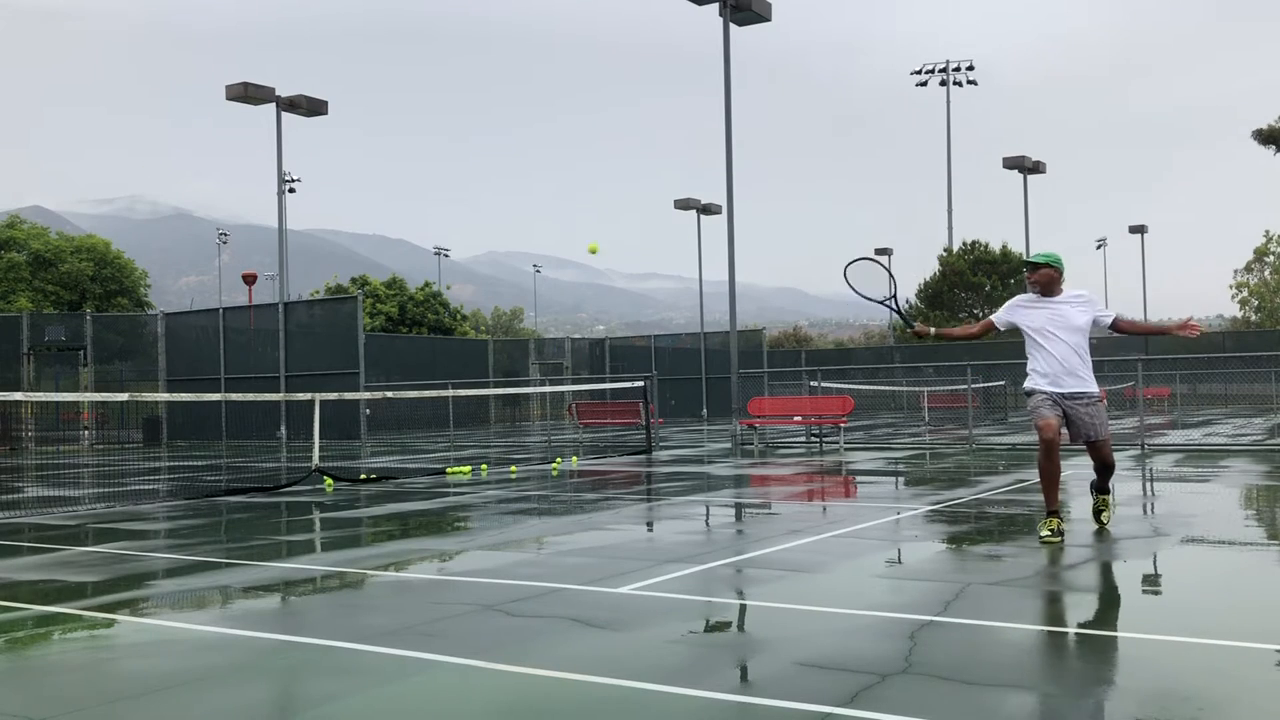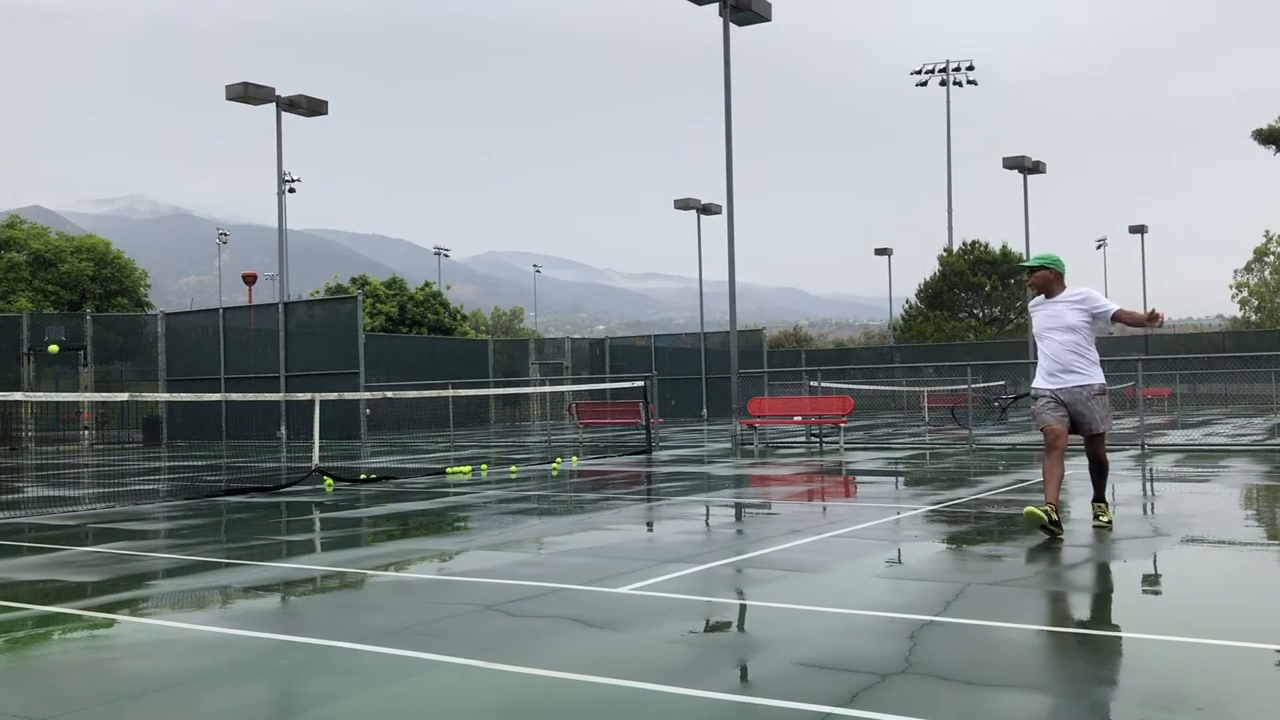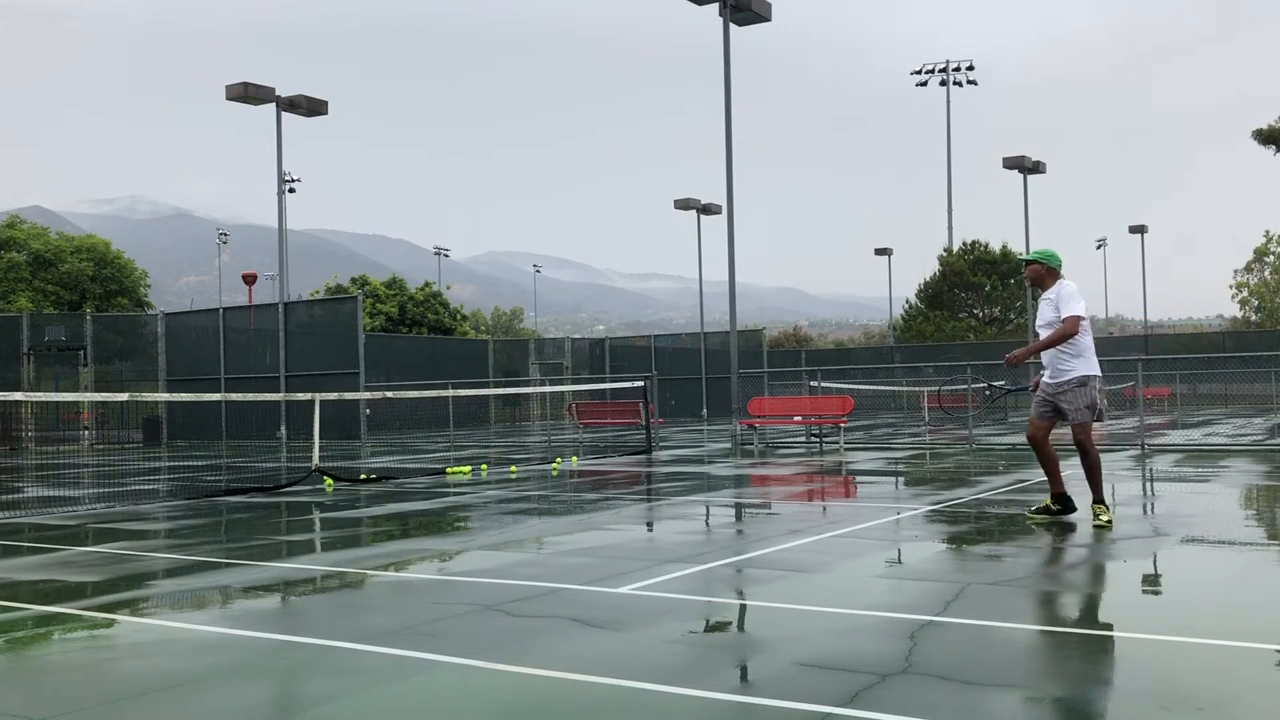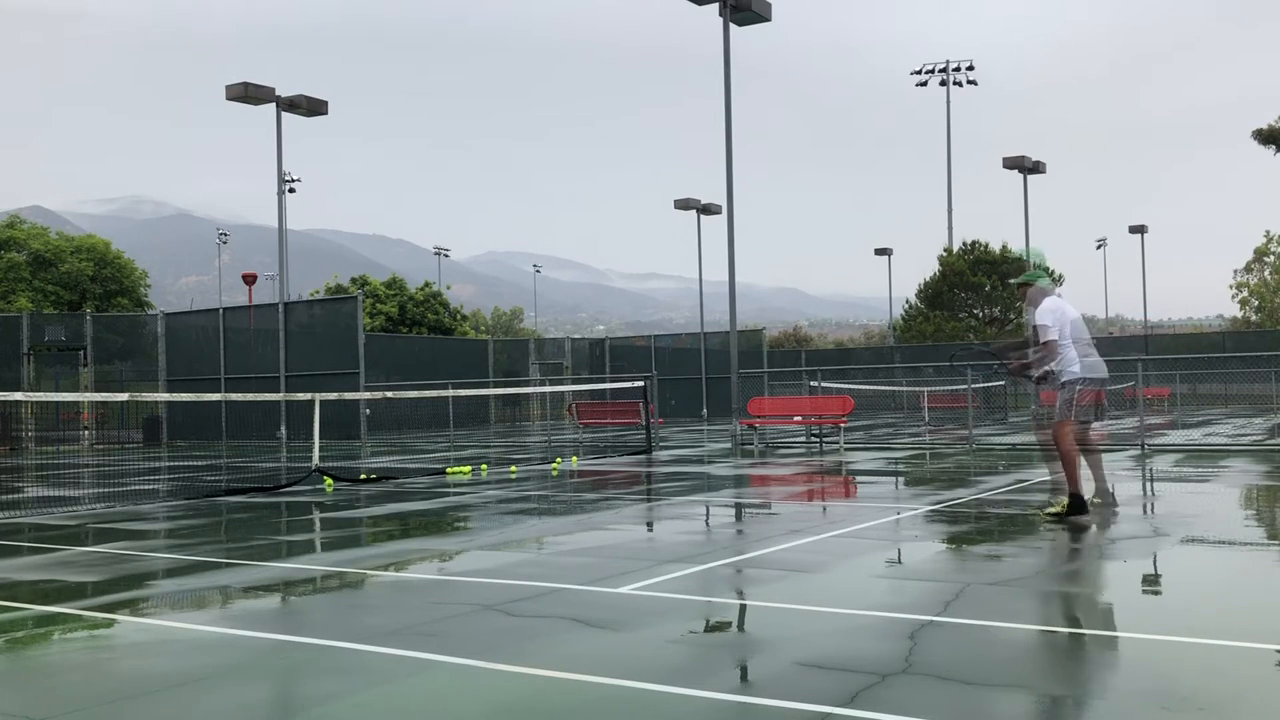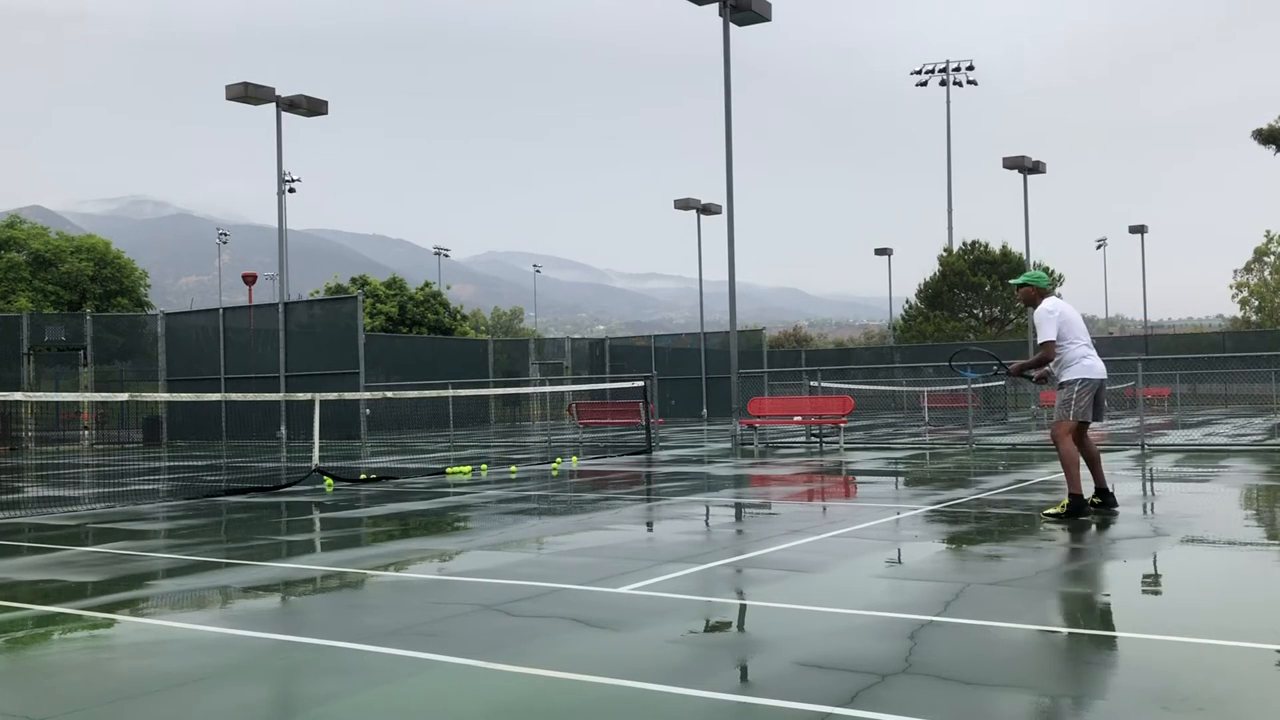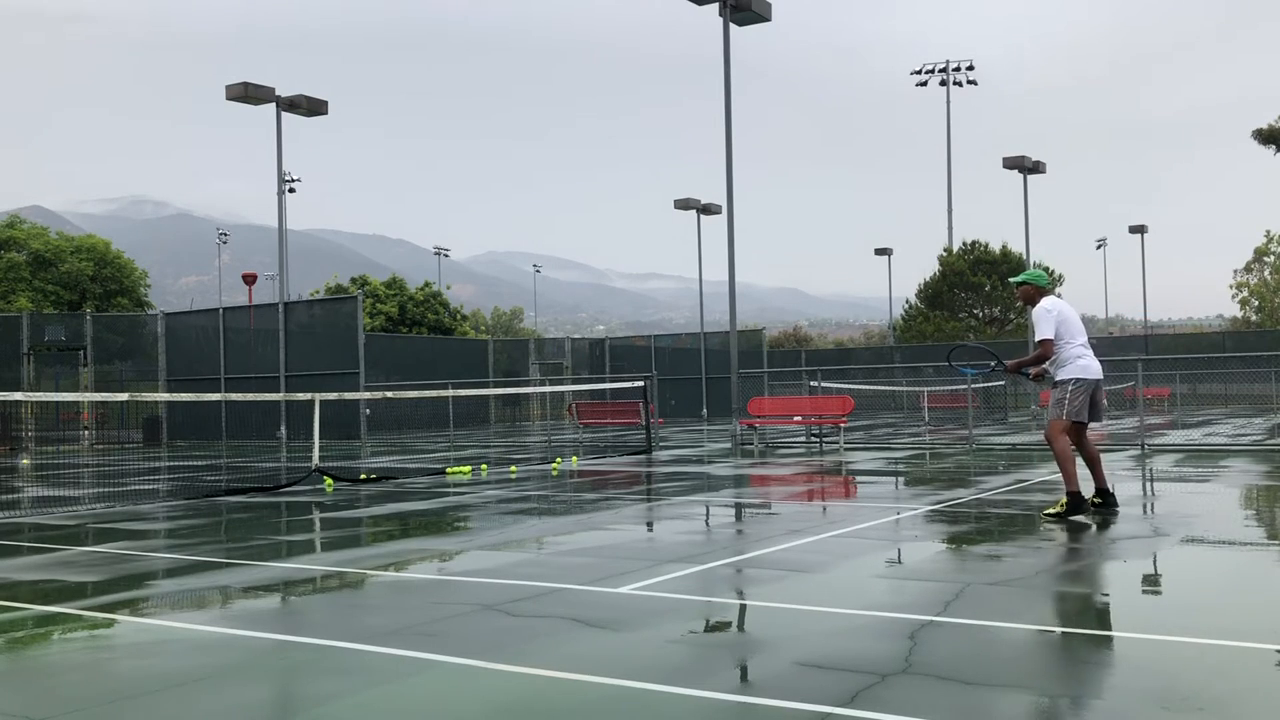
dt=0.3s
person 1, frame 1
left shoulder: (1083, 300)
right shoulder: (1019, 305)
left elbow: (1121, 324)
right elbow: (977, 329)
left wrist: (1170, 328)
right wrist: (933, 332)
left hip: (1083, 391)
right hip: (1043, 390)
left knee: (1104, 458)
right knee: (1048, 438)
left ankle: (1101, 490)
right ankle: (1052, 517)
person 1, frame 2
left shoulder: (1085, 296)
right shoulder: (1035, 307)
left elbow: (1124, 316)
left wrist: (1146, 320)
left hip: (1087, 386)
right hip: (1048, 388)
left knee: (1095, 448)
right knee: (1053, 441)
left ankle: (1100, 502)
right ankle: (1050, 512)
person 1, frame 3
left shoulder: (1066, 290)
right shoulder: (1045, 298)
left elbow: (1070, 329)
left wrist: (1028, 351)
right wrist: (1043, 375)
left hip: (1079, 377)
right hip: (1051, 380)
left knee: (1082, 439)
right knee: (1035, 435)
left ankle: (1099, 503)
right ankle: (1059, 499)
person 1, frame 4
left shoulder: (1045, 306)
right shoulder: (1055, 304)
left elbow: (1047, 348)
left wrist: (1022, 366)
right wrist: (1048, 370)
left hip: (1079, 376)
right hip: (1091, 373)
left knee: (1061, 433)
right knee: (1078, 434)
left ankle: (1076, 500)
right ankle: (1103, 493)
person 1, frame 5
left shoulder: (1044, 310)
right shoulder: (1059, 305)
left elbow: (1048, 353)
left wrist: (1022, 367)
right wrist: (1049, 371)
left hip: (1079, 376)
right hip: (1094, 372)
left knee: (1061, 434)
right knee: (1078, 435)
left ankle: (1075, 501)
right ankle: (1103, 495)
person 1, frame 6
left shoulder: (1042, 308)
right shoulder: (1058, 304)
left elbow: (1045, 351)
left wrist: (1019, 364)
right wrist: (1046, 369)
left hip: (1075, 376)
right hip: (1090, 373)
left knee: (1055, 433)
right knee: (1077, 435)
left ankle: (1074, 498)
right ankle: (1104, 495)
